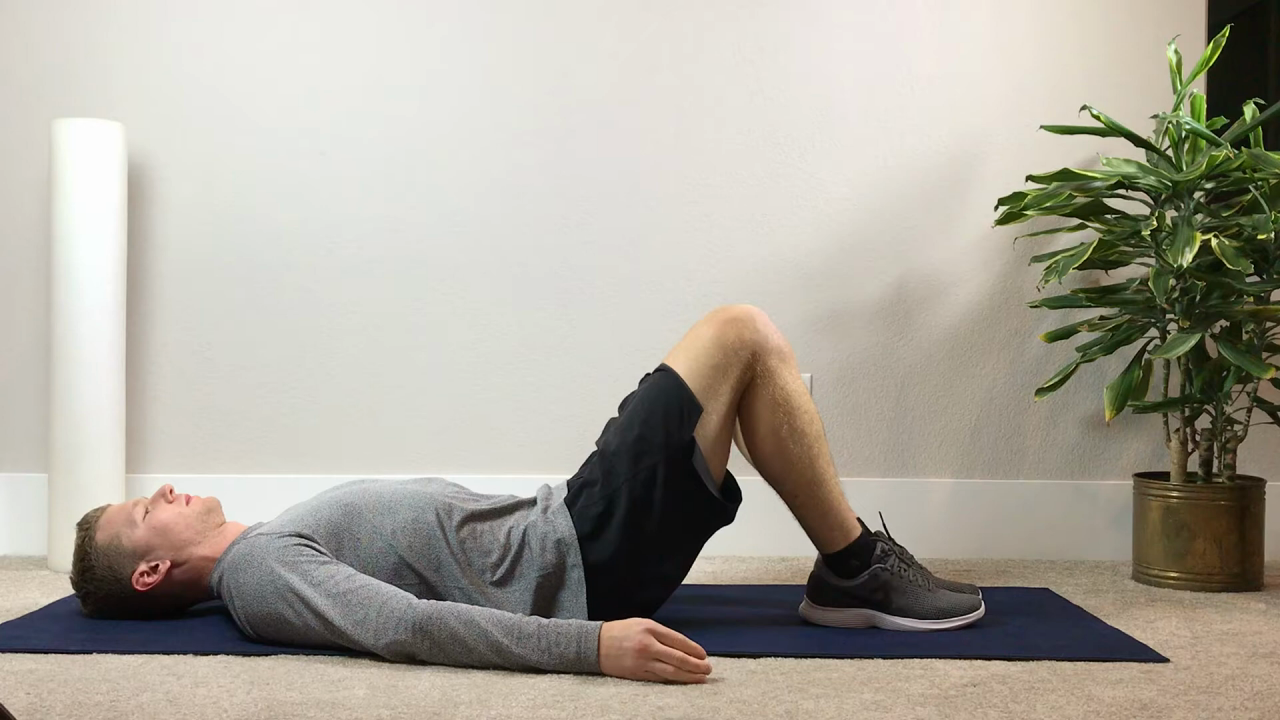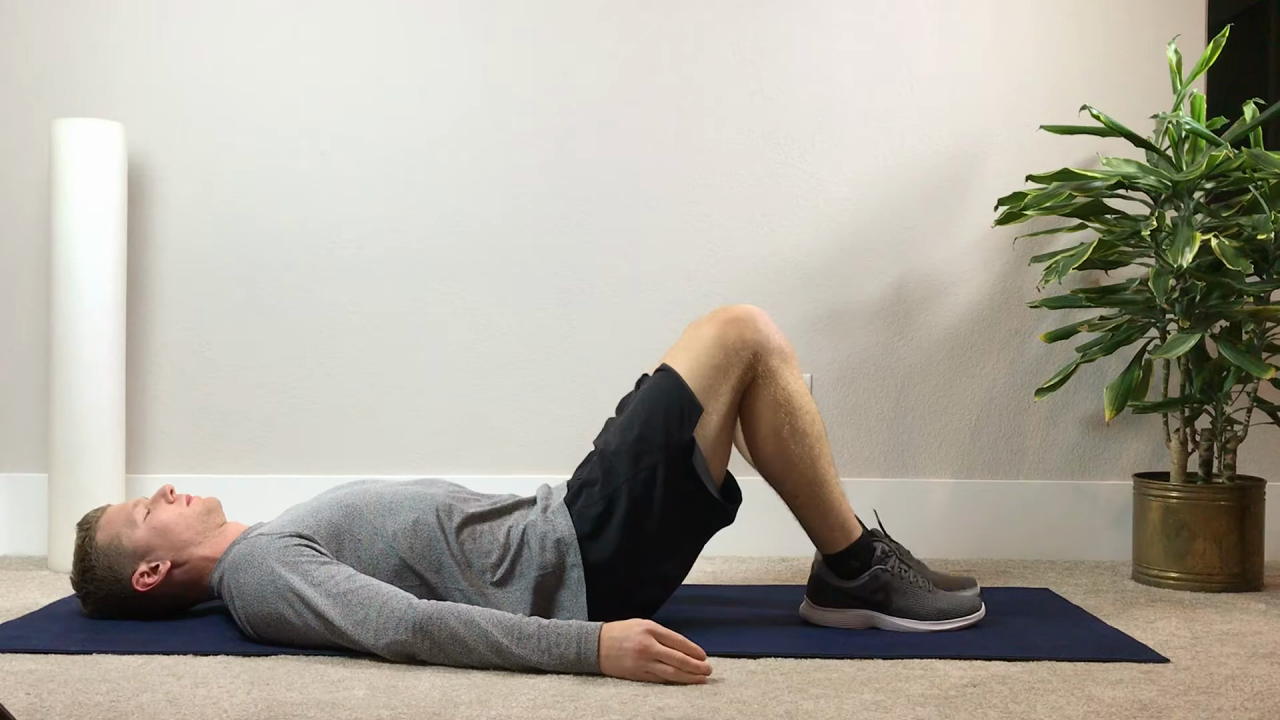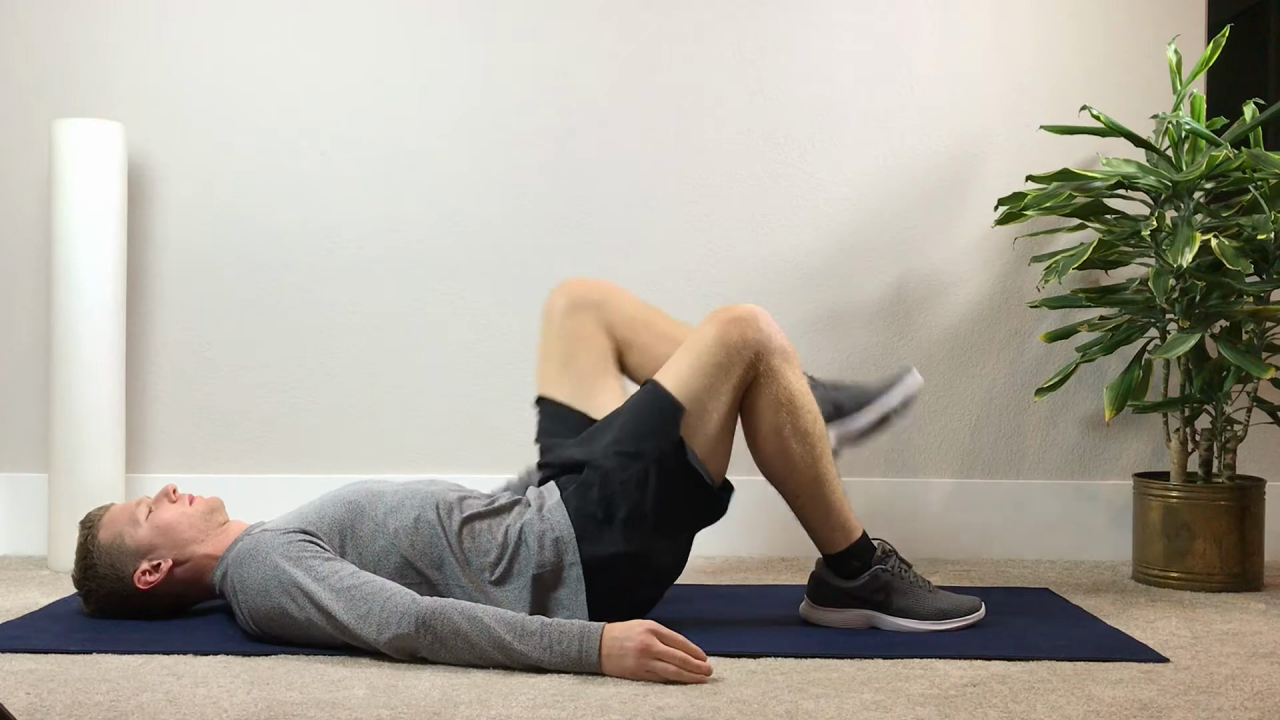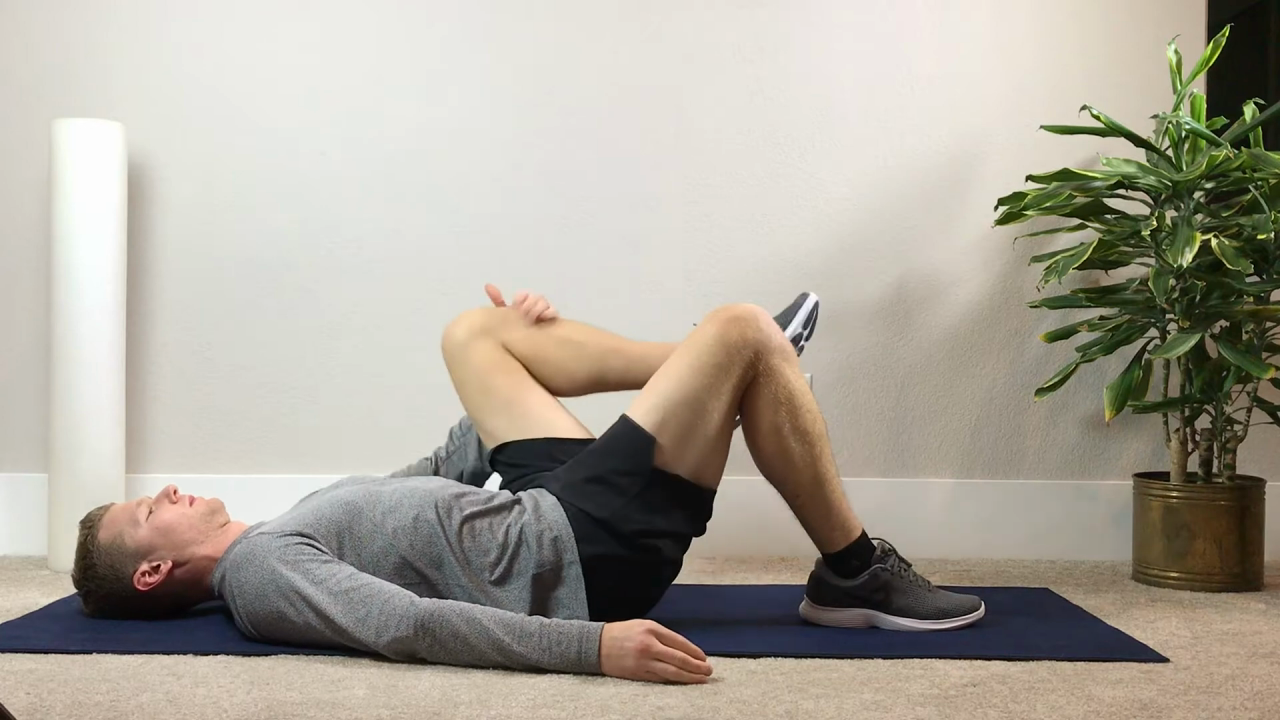
dt=0.4s
person 1, frame 1
left shoulder: (278, 545)
right shoulder: (260, 573)
right elbow: (406, 626)
right wrist: (591, 644)
left hip: (560, 523)
right hip: (586, 559)
left knee: (738, 351)
right knee: (742, 334)
left ankle: (854, 560)
right ankle: (858, 574)
person 1, frame 2
left shoulder: (279, 549)
right shoulder: (261, 573)
right elbow: (405, 627)
right wrist: (591, 646)
left hip: (561, 521)
right hip: (586, 561)
left knee: (725, 343)
right knee: (743, 334)
left ankle: (857, 556)
right ankle: (853, 577)
person 1, frame 3
left shoulder: (281, 545)
right shoulder: (264, 573)
right elbow: (407, 625)
left wrist: (540, 480)
right wrist: (593, 643)
left hip: (553, 511)
right hip: (585, 556)
left knee: (583, 302)
right knee: (743, 332)
left ankle: (810, 414)
right ankle: (854, 575)
person 1, frame 4
left shoulder: (290, 532)
right shoulder: (262, 575)
left elbow: (436, 479)
right elbow: (406, 626)
left wrist: (519, 348)
right wrist: (592, 644)
left hip: (546, 509)
right hip: (586, 551)
left knee: (474, 332)
right knee: (742, 331)
left ankle: (738, 388)
right ankle: (853, 574)
